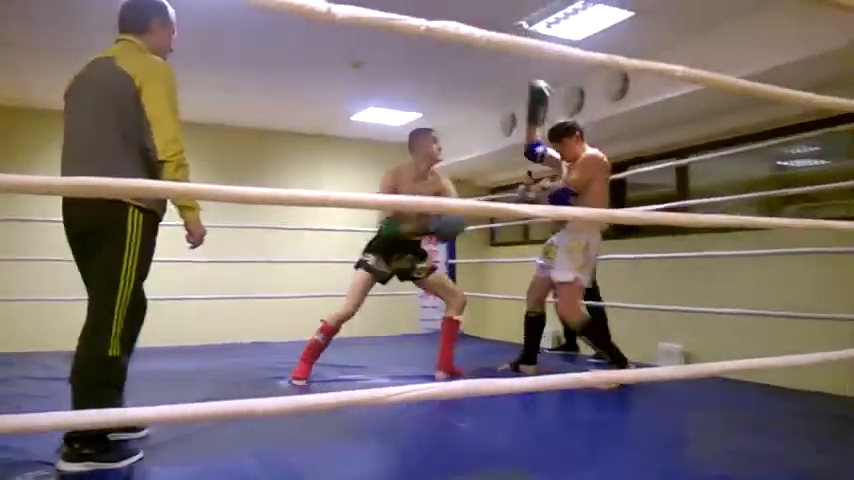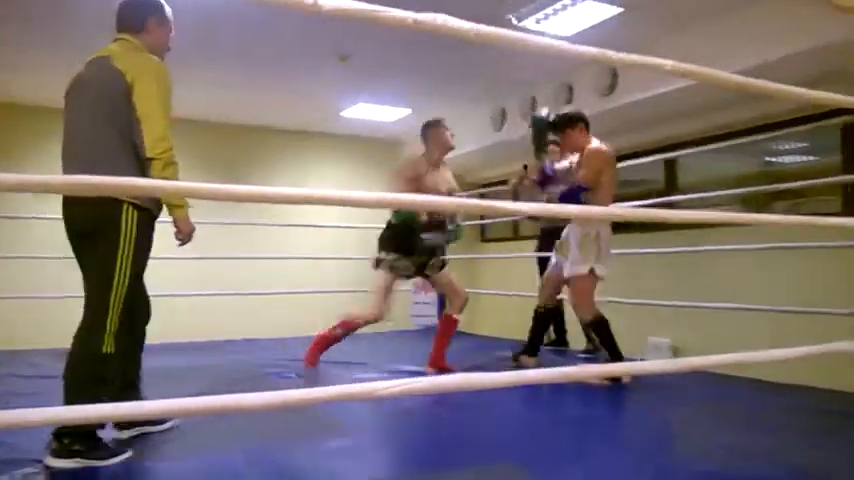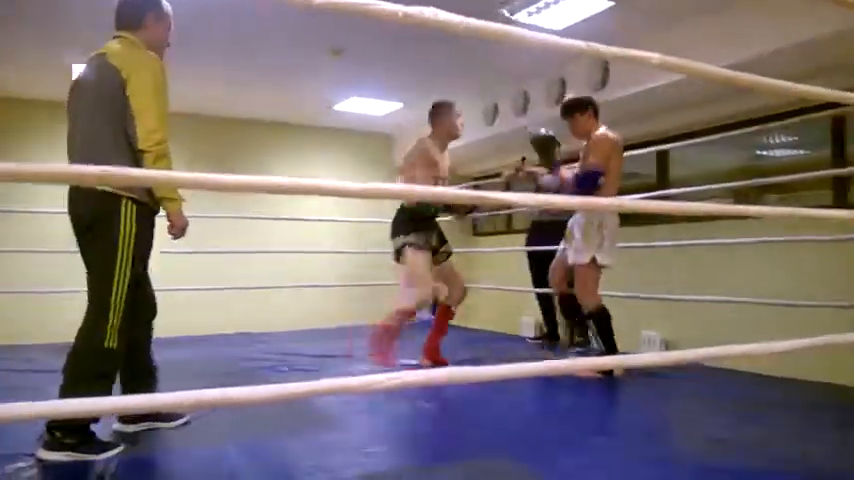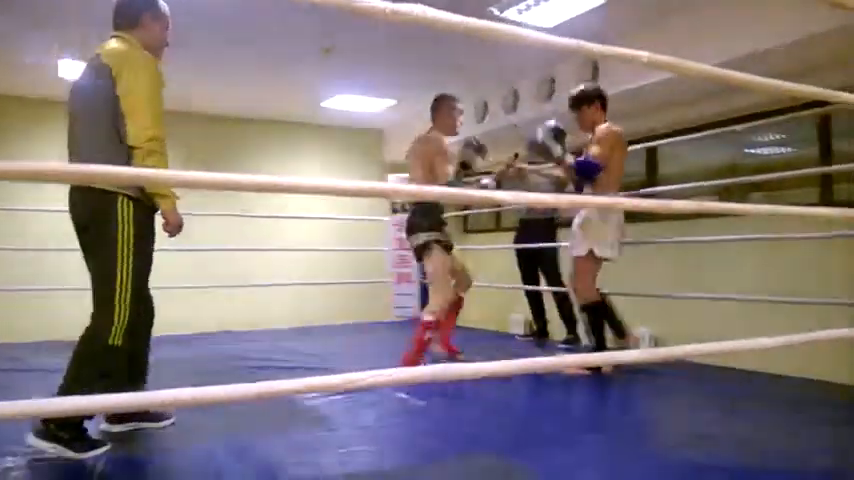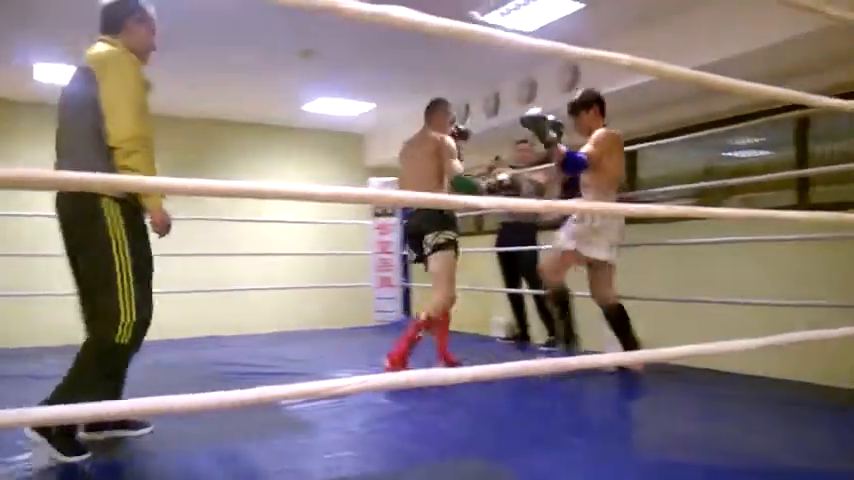
dt=0.1s
person 1, frame 1
left shoulder: (86, 74)
right shoulder: (151, 68)
left elbow: (82, 146)
right elbow: (166, 149)
right wrist: (190, 212)
left hip: (79, 205)
right hip: (125, 208)
left knee: (123, 311)
right knee: (112, 319)
left ankle: (98, 416)
right ankle: (84, 440)
person 1, frame 2
left shoulder: (86, 73)
right shoulder: (146, 66)
left elbow: (83, 145)
right elbow: (157, 148)
right wrist: (179, 210)
left hip: (80, 204)
right hip: (121, 205)
left knee: (129, 309)
right knee: (108, 317)
right ankle: (73, 436)
person 1, frame 3
left shoulder: (90, 70)
right shoulder: (142, 61)
left elbow: (93, 140)
right elbow: (151, 141)
right wrist: (173, 203)
left hip: (86, 198)
right hip: (121, 200)
left knee: (135, 306)
right knee: (111, 312)
right ankle: (66, 429)
person 1, frame 4
left shoulder: (96, 66)
right shoulder: (136, 59)
right elbow: (145, 139)
right wrist: (167, 200)
left hip: (89, 196)
right hip: (119, 198)
left knee: (122, 308)
right knee: (122, 313)
left ankle: (125, 405)
right ankle: (59, 421)
person 1, frame 5
left shoulder: (85, 70)
right shoulder: (120, 61)
right elbow: (126, 140)
right wrist: (153, 201)
left hip: (76, 200)
right hip: (106, 201)
left knee: (106, 311)
right knee: (128, 313)
left ankle: (105, 414)
right ankle: (57, 417)
person 2, frame 1
left shoulder: (591, 159)
right shoulder: (568, 165)
left elbow: (561, 196)
right elbow: (534, 152)
left wrist: (544, 192)
right wrist: (535, 117)
left hip: (580, 236)
right hip: (567, 236)
left knee: (568, 311)
right knee: (534, 296)
left ankle: (618, 363)
right ankle: (527, 360)
person 2, frame 2
left shoulder: (597, 151)
right shoulder: (575, 161)
left elbow: (574, 195)
right elbow: (545, 177)
left wrist: (557, 193)
right wrist: (538, 142)
left hip: (590, 230)
right hip: (577, 230)
left knee: (582, 304)
right knee: (546, 292)
right ankle: (530, 353)
person 2, frame 3
left shoulder: (603, 138)
right shoulder: (589, 146)
left elbow: (590, 182)
right elbow: (578, 183)
left wrist: (561, 180)
left hip: (596, 218)
right hip: (585, 219)
left knee: (585, 293)
right knee: (557, 276)
left ankle: (607, 359)
person 2, frame 4
left shoulder: (605, 132)
right shoulder: (597, 138)
left elbow: (589, 171)
right elbow: (586, 180)
left hip: (599, 213)
right hip: (595, 213)
left knee: (582, 285)
right knee: (584, 285)
right ankle: (622, 336)
person 2, frame 5
left shoulder: (605, 137)
right shoulder: (599, 142)
left elbow: (575, 165)
right elbow: (577, 174)
left wrist: (549, 140)
left hip: (596, 216)
right hip: (599, 217)
left knee: (549, 269)
right knee: (603, 293)
left ankle: (568, 341)
right ankle: (632, 353)
person 3, frame 1
left shoulder: (439, 180)
right shoulder: (394, 177)
left elbow: (454, 223)
right elbow: (387, 228)
right wrist: (427, 227)
left hip: (413, 251)
right hip: (383, 248)
left knee: (457, 299)
right knee: (347, 310)
left ankle: (445, 366)
right ankle: (306, 362)
person 3, frame 2
left shoulder: (448, 175)
right shoulder: (412, 169)
left elbow: (449, 221)
right elbow: (402, 212)
left wrist: (448, 228)
right wrist: (433, 222)
left hip: (423, 243)
right hip: (397, 242)
left knee: (459, 297)
right knee: (375, 313)
left ankle: (437, 362)
right ankle: (319, 346)
person 3, frame 3
left shoulder: (439, 152)
right shoulder: (425, 149)
left wrist: (458, 206)
right wrist: (454, 204)
left hip: (427, 225)
right hip: (410, 225)
left knee: (457, 289)
right knee: (423, 294)
left ankle: (431, 352)
right ankle: (383, 338)
person 3, frame 4
left shoulder: (421, 143)
right shoulder: (439, 143)
right elbow: (447, 189)
left wrist: (466, 158)
left hip: (417, 218)
right hip: (427, 219)
left knee: (463, 279)
right knee: (444, 296)
left ankle: (444, 343)
right ankle: (411, 361)
person 3, frame 5
left shoulder: (408, 146)
right shoulder: (442, 141)
right elbow: (460, 184)
left hip: (415, 221)
right hip: (435, 220)
left knee: (444, 291)
right knee: (443, 294)
left ankle: (445, 355)
right ankle: (397, 358)
person 4, frame 1
right shoulder: (550, 183)
right elbow: (525, 198)
left wrist: (550, 186)
right wrist: (527, 186)
left knee: (588, 290)
right ankle: (569, 342)
person 4, frame 2
right shoulder: (539, 177)
right elbow: (514, 192)
right wrist: (520, 179)
right hip: (546, 236)
left ankle: (591, 340)
right ankle: (559, 336)
person 4, frame 3
right shoulder: (533, 172)
right elbow: (508, 183)
left wrist: (541, 172)
right wrist: (516, 172)
left hip: (557, 228)
right hip: (536, 229)
left knee: (564, 281)
right knee: (539, 283)
left ankle: (580, 333)
right ankle: (551, 331)
person 4, frame 4
left shoulder: (556, 173)
right shoulder: (524, 173)
left elbow: (562, 179)
right elbow: (499, 180)
right wrist: (508, 168)
left hip: (545, 227)
right hip: (525, 228)
left knee: (553, 279)
right knee: (529, 283)
left ankle: (572, 332)
right ankle: (541, 329)
person 4, frame 5
left shoulder: (538, 175)
right shoulder: (509, 173)
left elbow: (541, 184)
left wrist: (516, 176)
left hip: (526, 230)
right hip: (505, 231)
left knee: (533, 281)
right knee: (512, 284)
left ankle: (552, 332)
right ankle: (522, 331)
